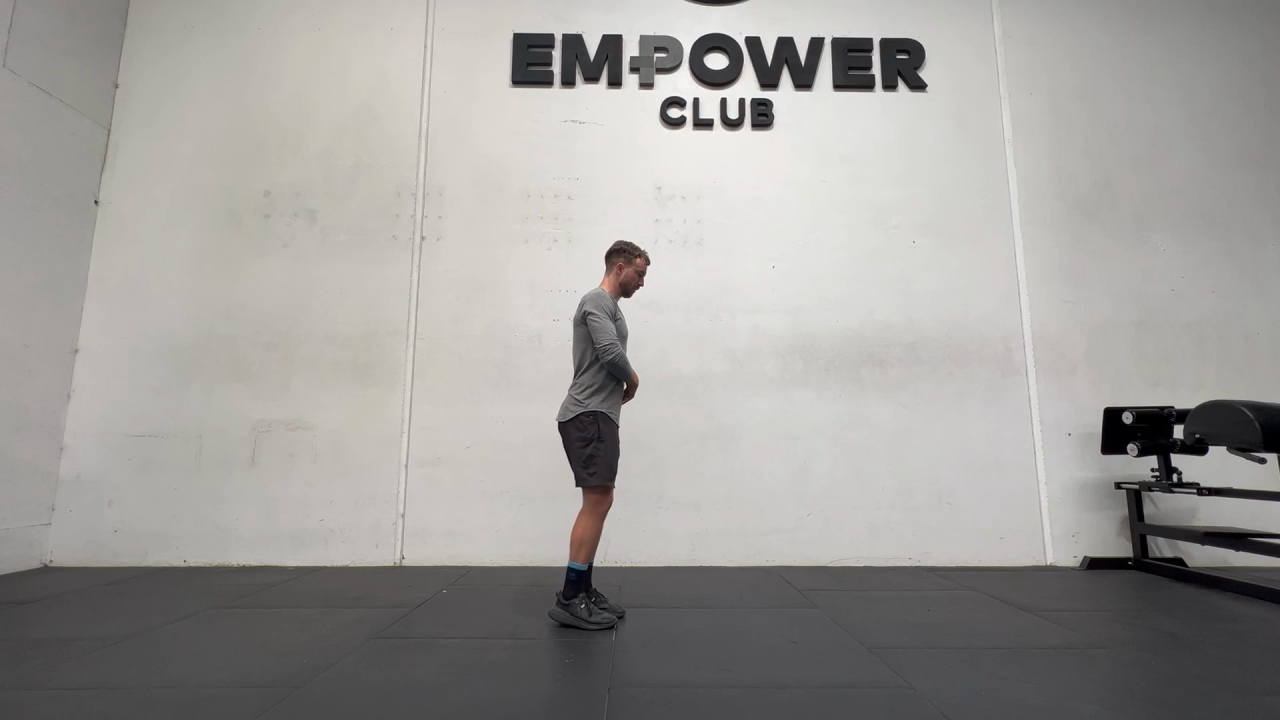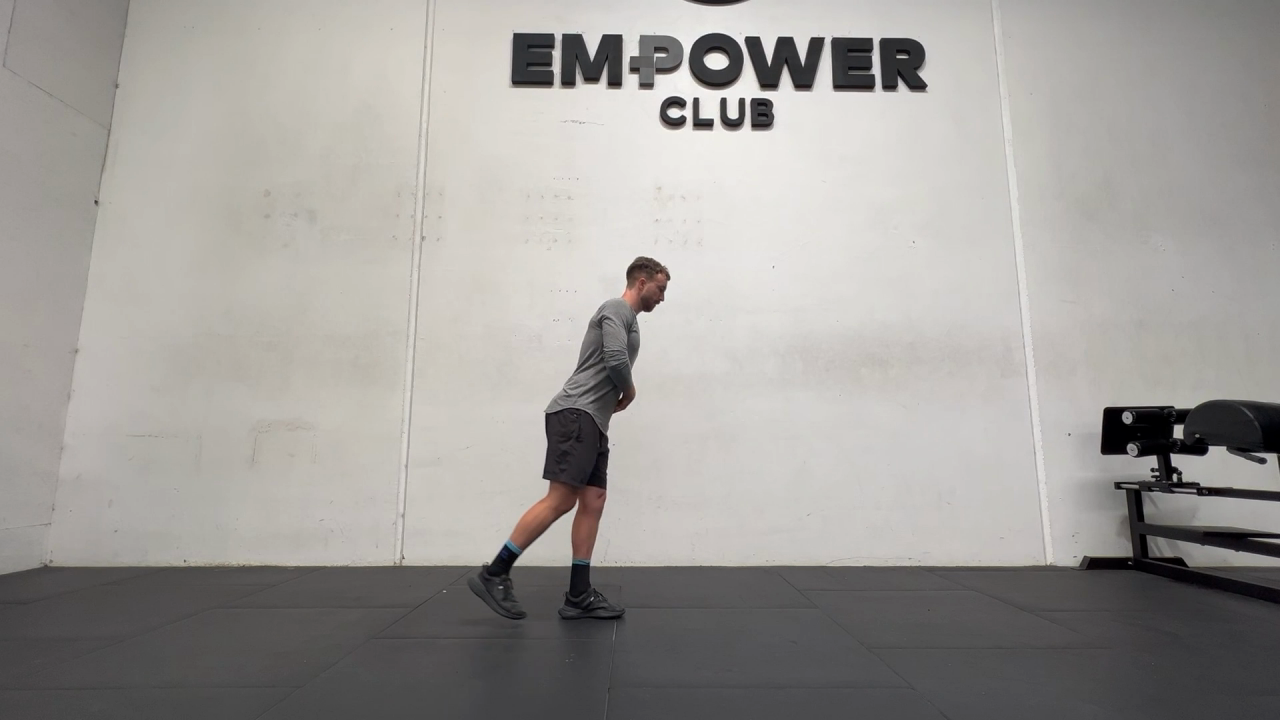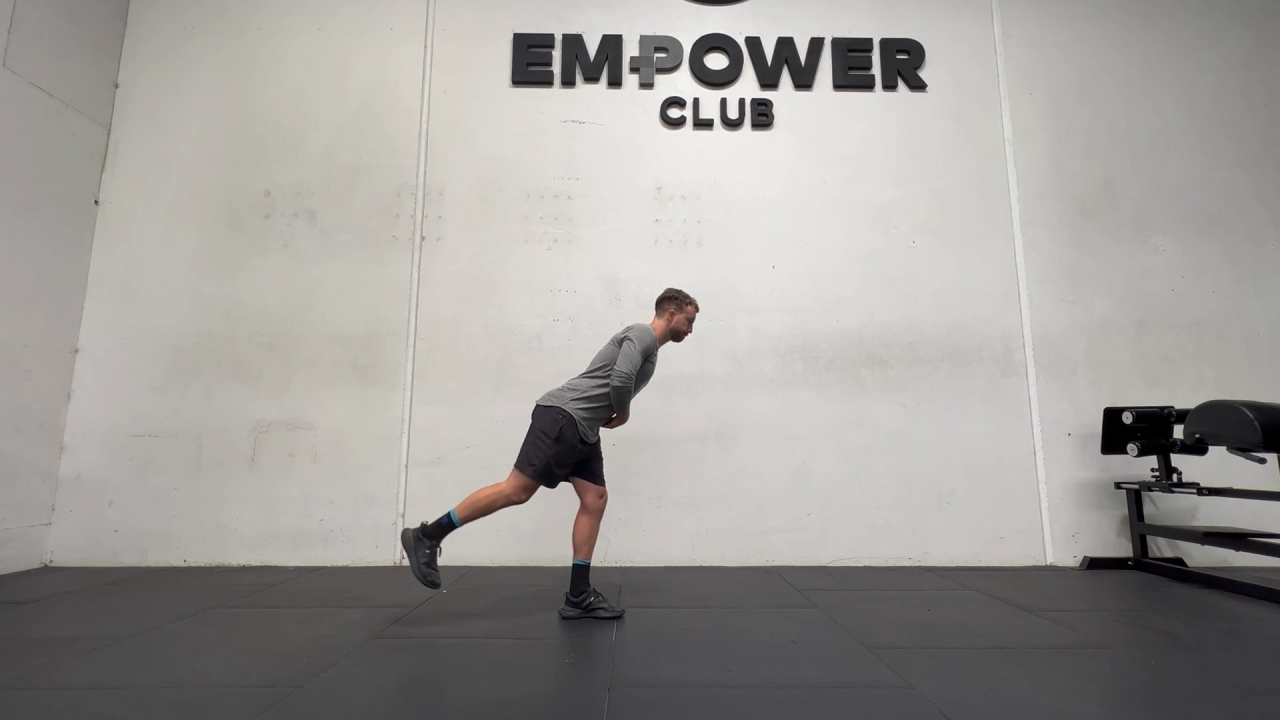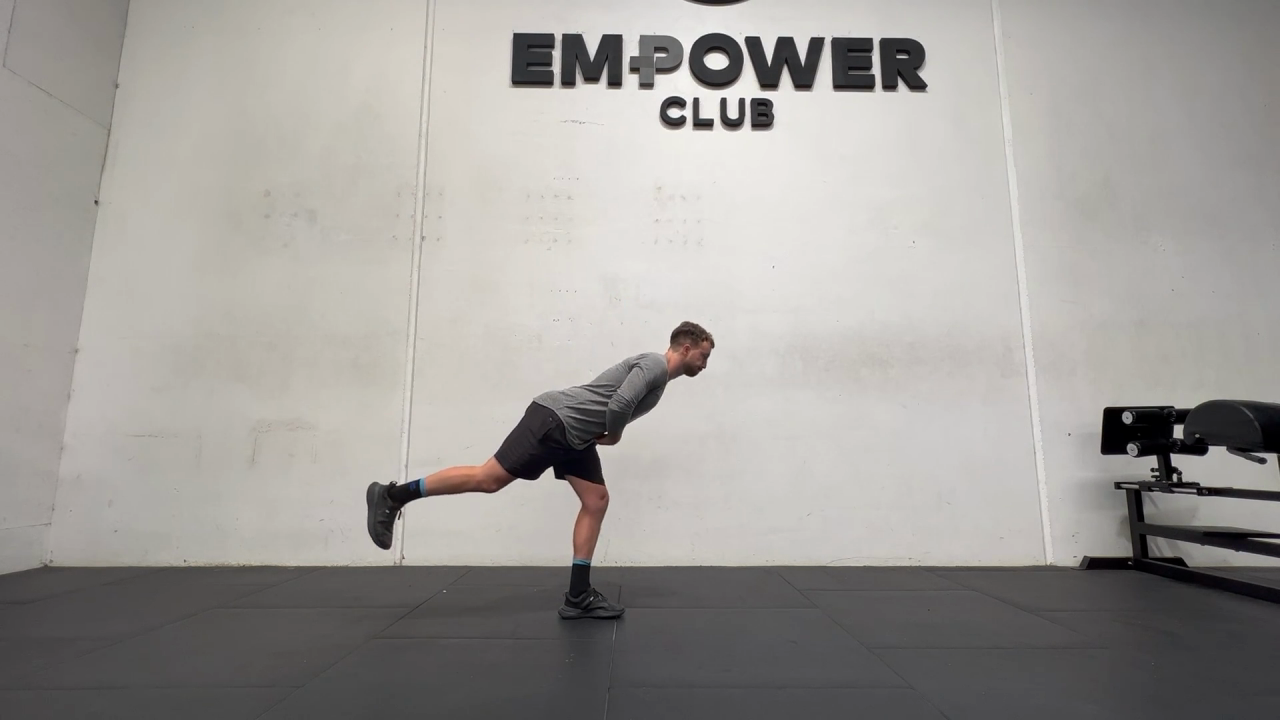
dt=0.7s
person 1, frame 1
left shoulder: (608, 306)
right shoulder: (597, 301)
right elbow: (610, 354)
left wrist: (623, 384)
right wrist: (632, 380)
left hip: (599, 416)
right hip: (588, 416)
left knee: (599, 504)
right knee: (596, 503)
left ankle: (582, 591)
right ankle: (570, 599)
person 1, frame 2
left shoulder: (625, 318)
right shoulder: (617, 309)
right elbow: (615, 361)
left wrist: (621, 394)
right wrist: (629, 391)
left hip: (592, 420)
right hip: (575, 414)
left knee: (593, 502)
right knee: (560, 500)
left ankle: (579, 594)
right ankle: (494, 575)
person 1, frame 3
left shoulder: (648, 346)
right shoulder: (642, 335)
right elbow: (620, 380)
left wrist: (614, 415)
right wrist: (623, 413)
left hip: (583, 429)
right hip: (562, 416)
left knee: (595, 500)
right knee: (516, 491)
left ankle: (579, 596)
right ankle: (427, 536)
person 1, frame 4
left shoulder: (657, 375)
right shoulder: (654, 365)
right elbow: (620, 403)
left wrist: (608, 433)
right wrist: (615, 435)
left hip: (574, 435)
right hip: (554, 420)
left knee: (596, 501)
right knee: (488, 479)
left ankle: (578, 595)
right ankle: (393, 496)
